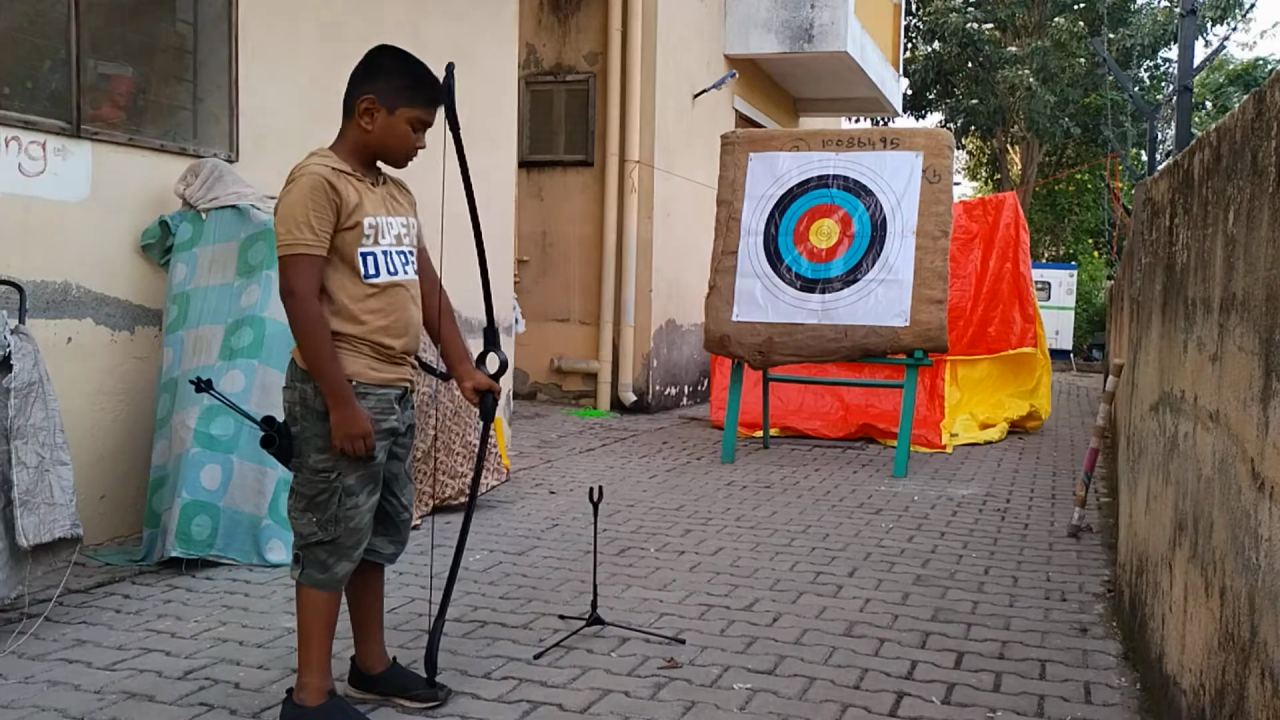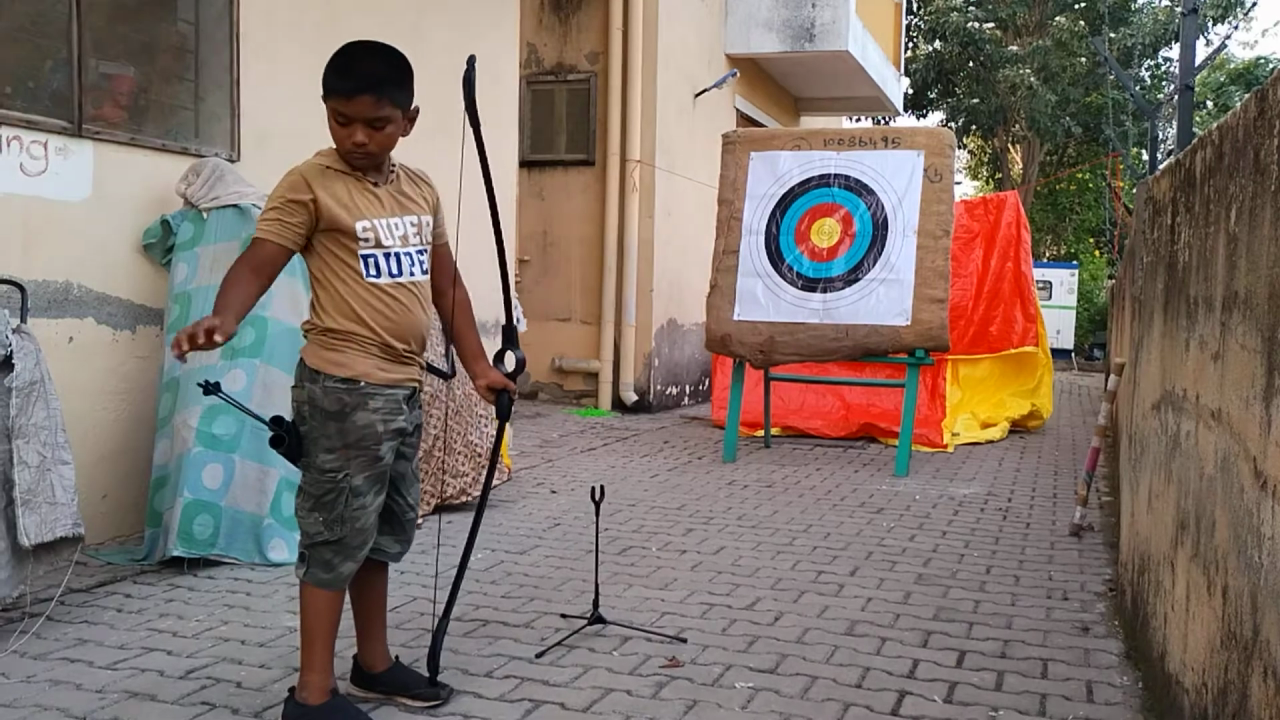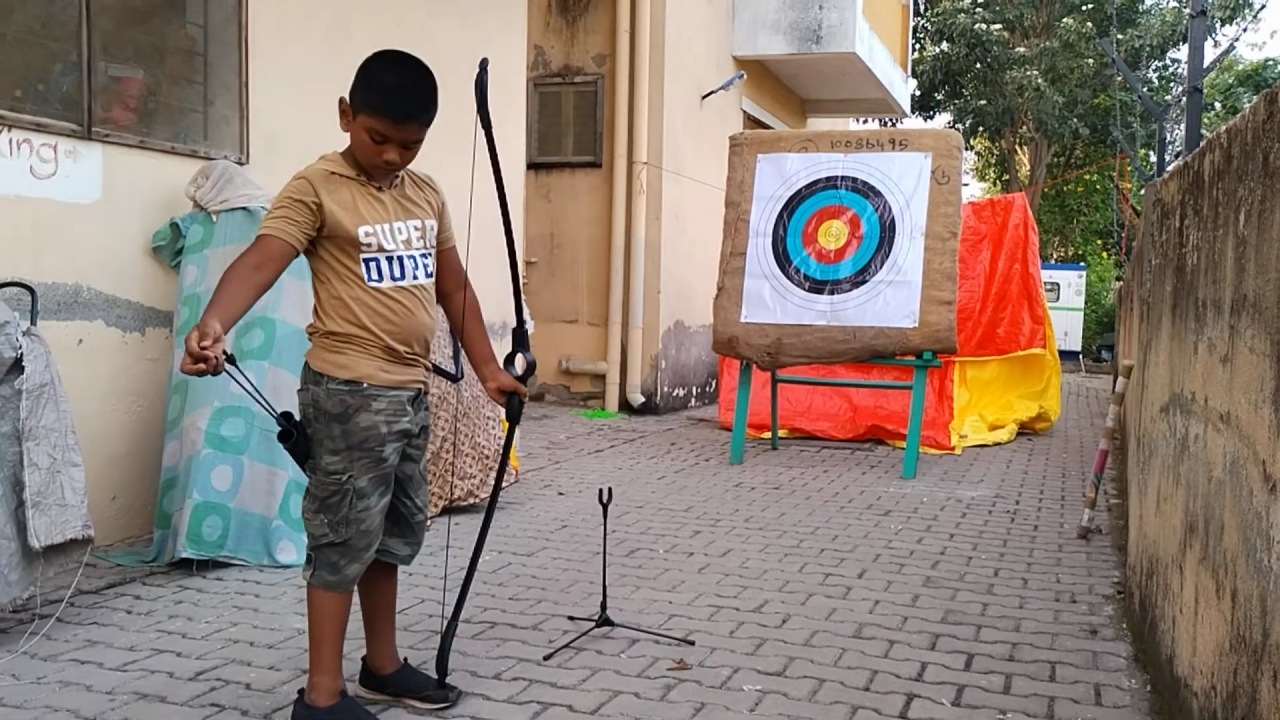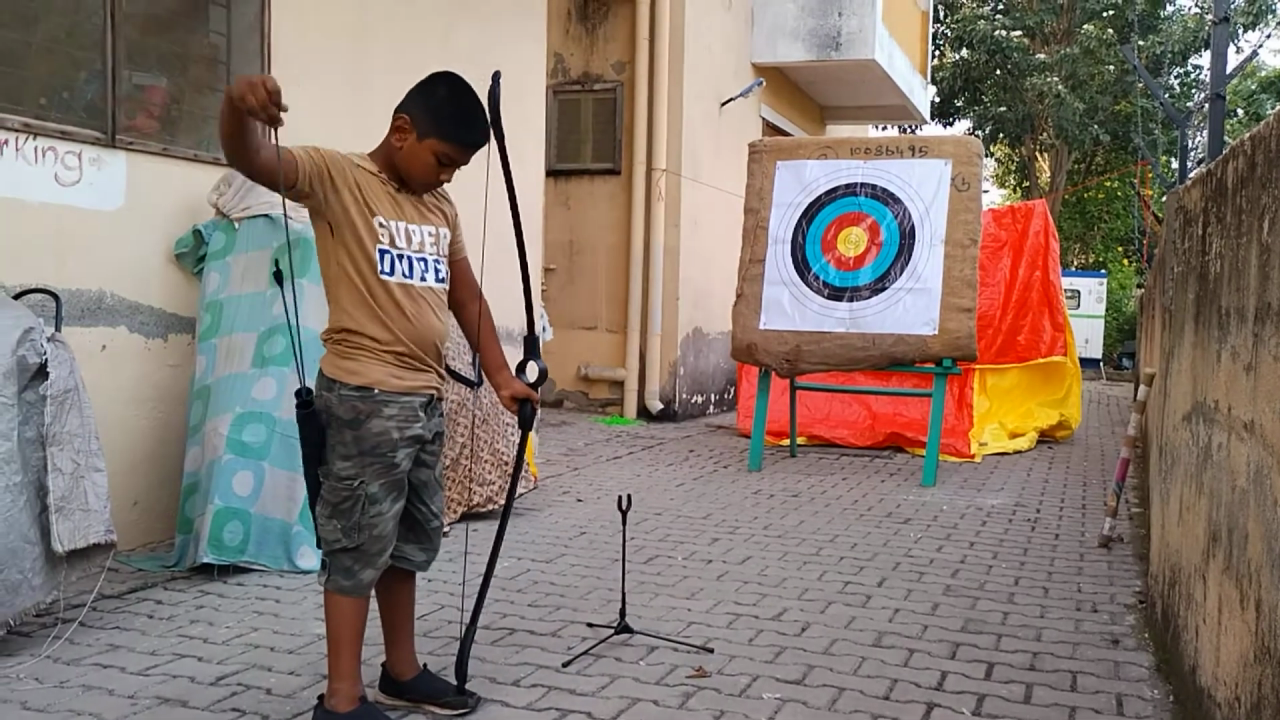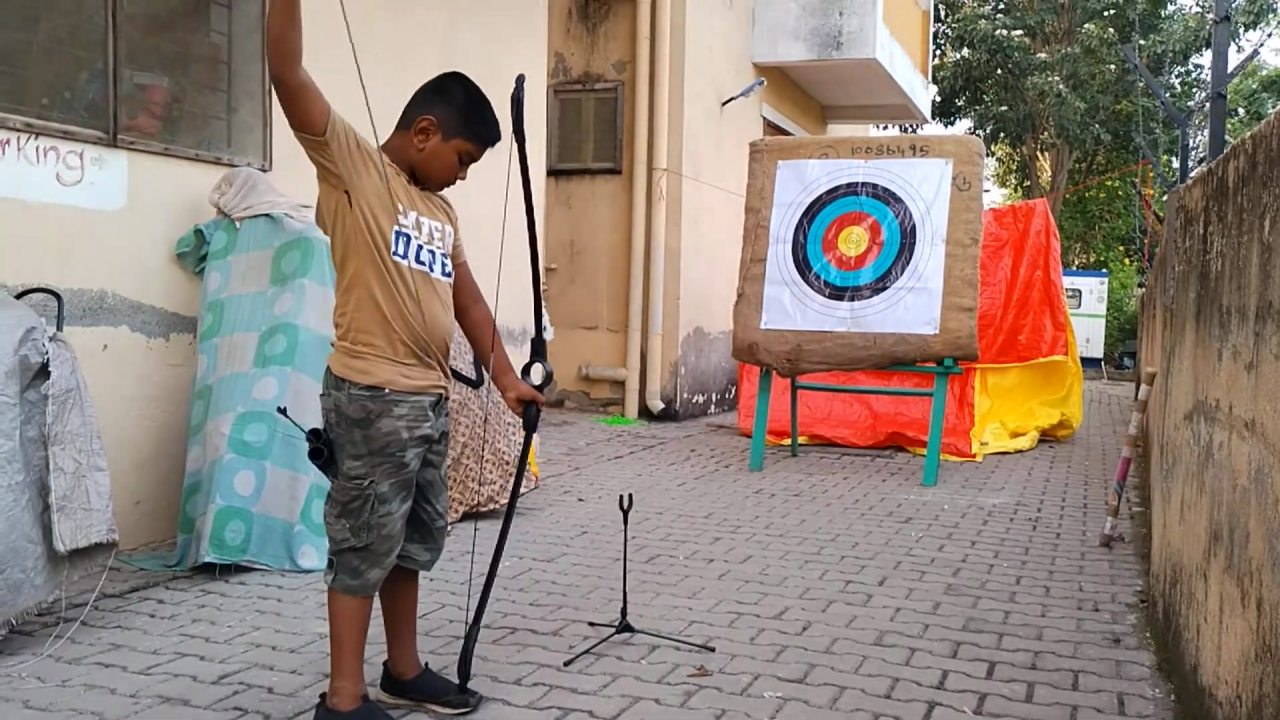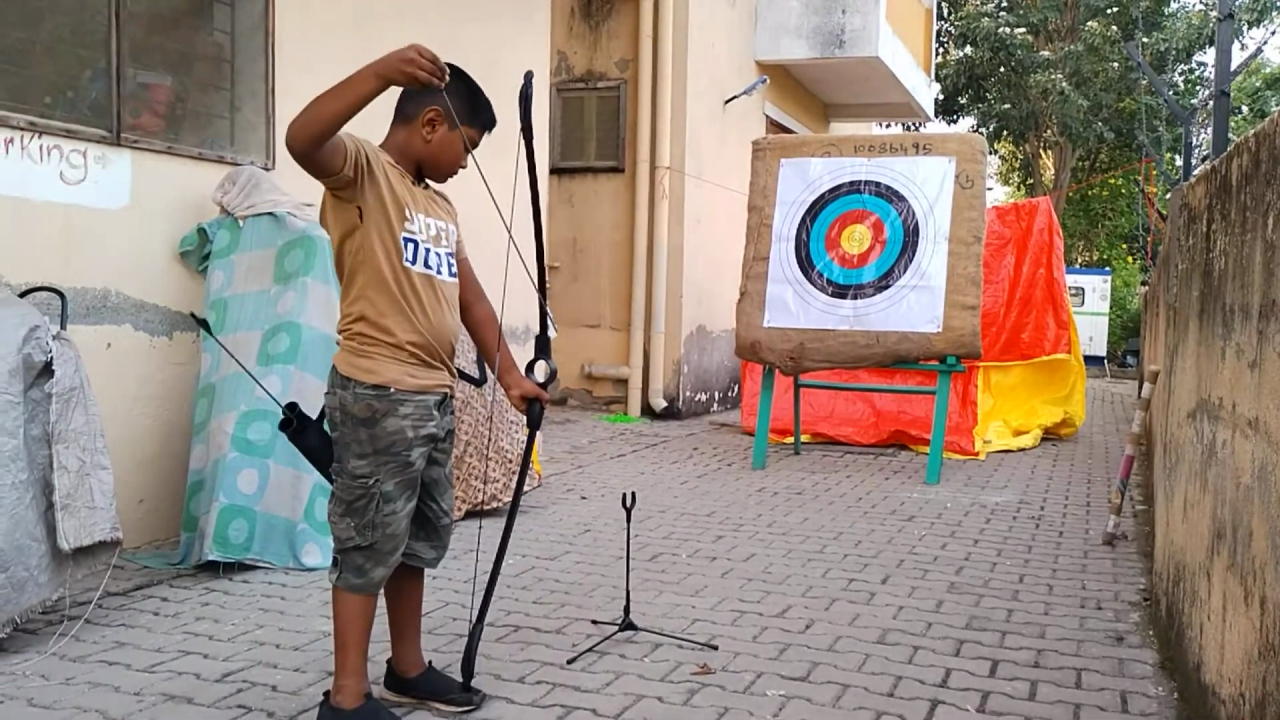
dt=0.7s
person 1, frame 1
left shoulder: (397, 192)
right shoulder: (316, 181)
left elbow: (426, 288)
right elbow: (300, 295)
left wrist: (463, 370)
right wrist: (341, 402)
left hip: (394, 392)
right hip: (341, 393)
left knee: (379, 534)
right knee: (333, 538)
left ankle: (372, 664)
person 1, frame 2
left shoulder: (421, 189)
right shoulder: (309, 185)
left elbow: (447, 286)
right elbow: (256, 266)
left wrist: (479, 367)
right wrist: (218, 321)
left hip: (402, 389)
right hip: (342, 390)
left knee: (383, 533)
right knee: (336, 536)
left ankle: (374, 662)
person 1, frame 3
left shoulder: (426, 194)
right shoulder: (315, 188)
left elbow: (453, 289)
right elbow: (260, 260)
left wrist: (489, 369)
right wrist: (213, 322)
left hip: (409, 392)
right hip: (349, 392)
left knee: (392, 536)
right knee: (345, 538)
left ankle: (382, 665)
person 1, frame 4
left shoulder: (441, 209)
right shoulder: (337, 178)
left elbow: (466, 297)
right elbow: (253, 159)
left wrist: (503, 377)
right wrist: (240, 103)
left hip: (425, 400)
right hip: (362, 398)
left knee: (409, 541)
right knee: (358, 547)
person 1, frame 5
left shoulder: (439, 208)
right shoulder: (350, 163)
left elbow: (467, 297)
right elbow: (287, 74)
left wrist: (505, 376)
left hip: (430, 397)
right hip: (371, 396)
left knee: (412, 543)
right knee: (364, 544)
person 1, frame 6
left shoulder: (439, 206)
right shoulder: (362, 171)
left elbow: (470, 296)
right elbow: (301, 139)
left wrist: (509, 376)
right wrist: (383, 69)
left hip: (434, 397)
right hip: (376, 397)
left knee: (417, 542)
right knee: (368, 545)
